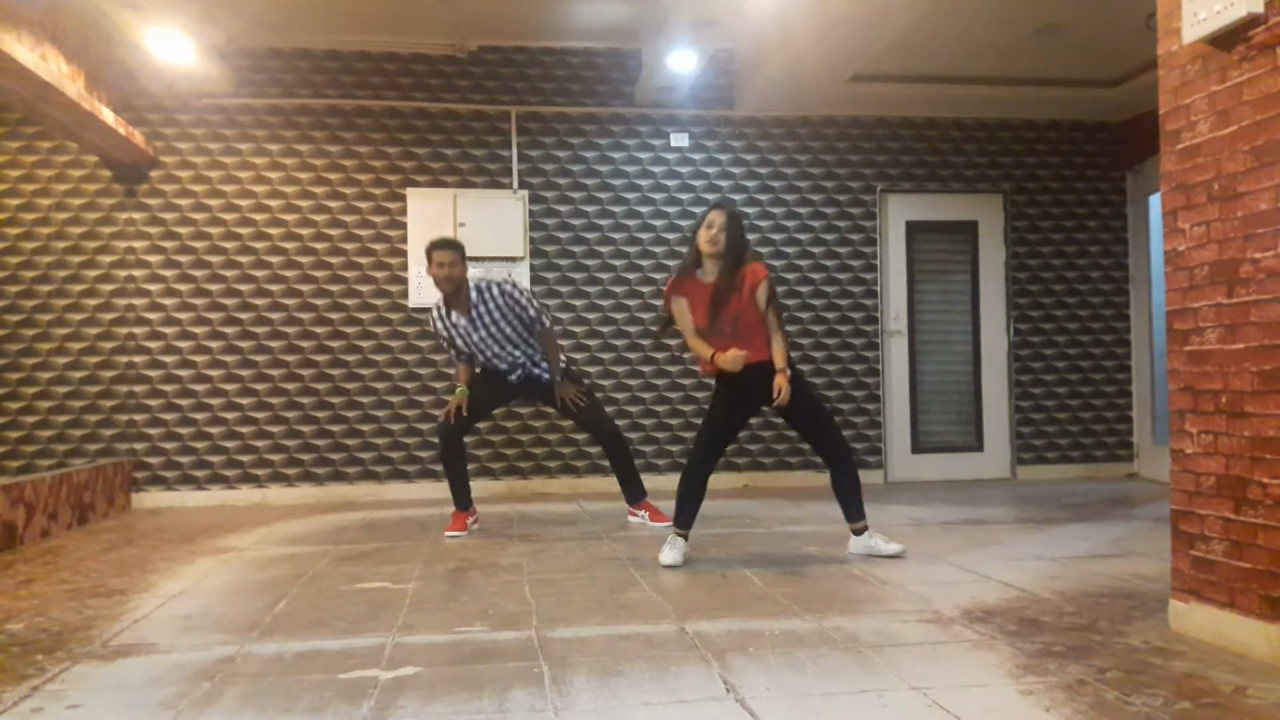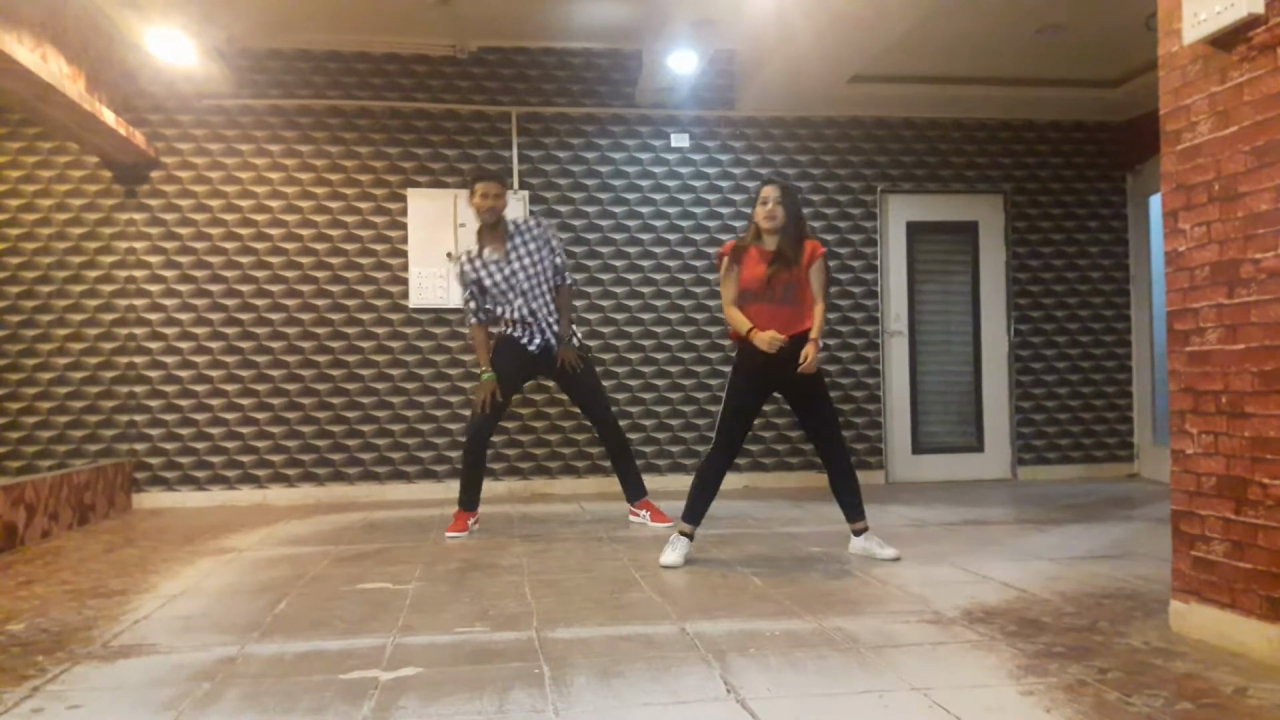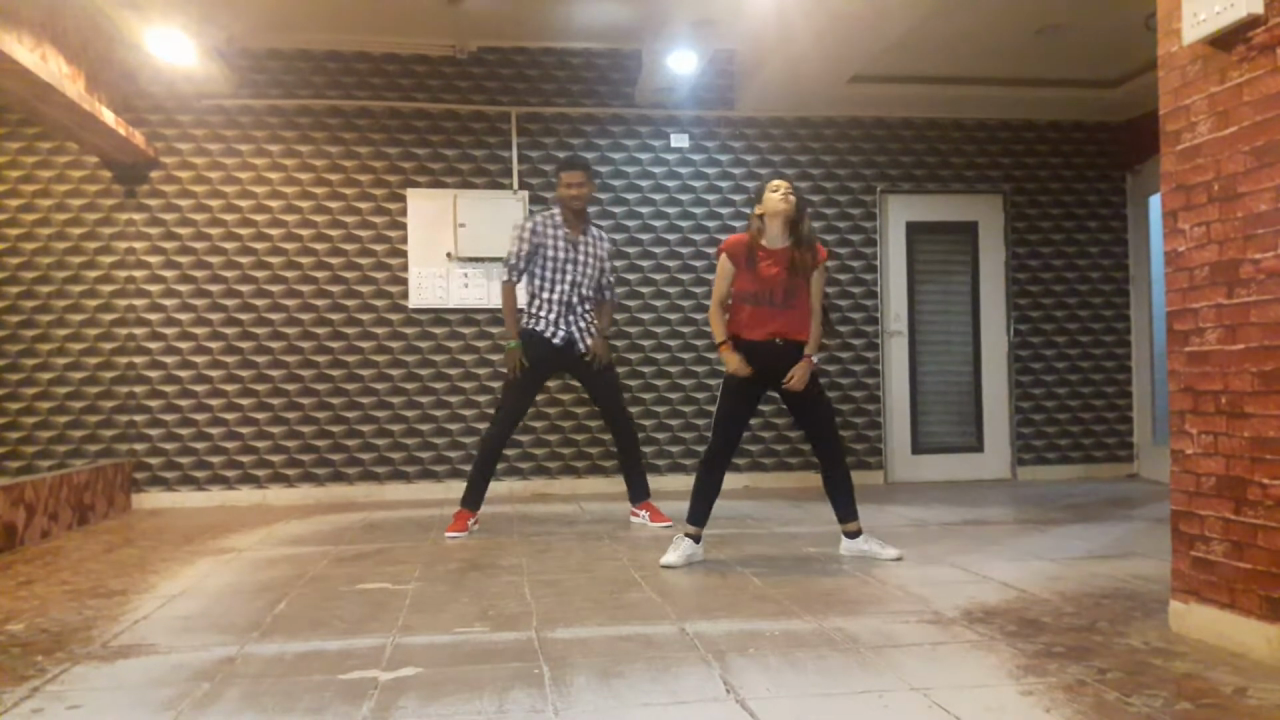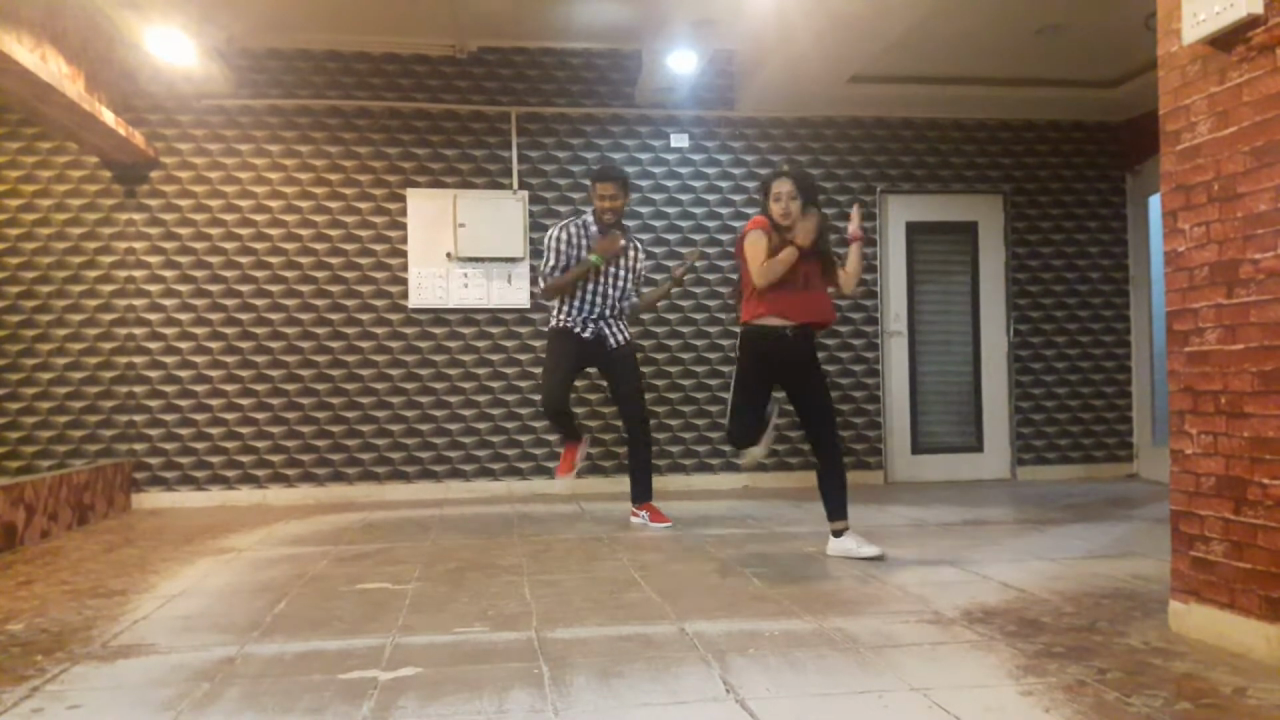
dt=0.4s
person 1, frame 1
left shoulder: (752, 276)
right shoulder: (680, 288)
left elbow: (773, 327)
right elbow: (692, 338)
left wrist: (781, 372)
right wrist: (716, 357)
left hip: (774, 374)
right hip: (732, 381)
left knee: (836, 448)
right knee: (701, 455)
left ankle: (861, 535)
right ankle: (678, 538)
person 1, frame 2
left shoulder: (808, 252)
right shoulder: (736, 253)
left elbow: (818, 303)
right elbow: (729, 306)
left wrist: (814, 342)
right wrist: (755, 333)
left hip: (797, 354)
right hip: (753, 356)
left knee: (832, 445)
right knee: (724, 446)
left ankle: (861, 535)
right ankle: (683, 537)
person 1, frame 3
left shoulder: (809, 254)
right shoulder: (736, 249)
left elbow: (815, 314)
right elbow: (717, 304)
left wrist: (807, 361)
right wrist: (724, 346)
left hip: (792, 356)
right hip: (748, 355)
left knee: (829, 445)
right knee: (719, 448)
left ankle: (854, 536)
right ankle: (690, 540)
person 1, frame 4
left shoulder: (814, 242)
right shoulder: (759, 231)
left elbow: (848, 285)
right elbow: (761, 278)
left wrist: (855, 239)
right wrist: (798, 243)
left hip: (801, 348)
right hip: (759, 343)
left knee: (826, 439)
right knee: (742, 432)
left ankle: (840, 535)
right ankle: (762, 422)
person 2, frame 1
left shoulder: (501, 292)
right shoulder: (440, 318)
left elbow: (544, 327)
right elbow: (464, 357)
left wrist: (559, 379)
right wrist: (462, 389)
left hip: (543, 369)
right hip: (499, 375)
left knee: (606, 430)
right knee: (450, 427)
left ankle: (638, 503)
right ankle: (464, 511)
person 2, frame 2
left shoulder: (538, 232)
right shoulder: (471, 262)
left elbow: (563, 285)
right elbow: (478, 320)
left wrist: (566, 338)
right wrist: (486, 373)
left hip: (560, 342)
right hip: (515, 345)
left knee: (604, 419)
right knee: (479, 427)
left ankle: (639, 502)
right ankle: (467, 511)
person 2, frame 3
left shoulder: (601, 239)
right shoulder: (535, 229)
right elbow: (510, 283)
left wrist: (603, 337)
right wrist: (512, 341)
left hip: (585, 340)
right hip: (540, 337)
left knee: (620, 421)
right knee: (502, 424)
left ankle: (641, 504)
right ankle: (468, 510)
person 2, frame 4
left shoulder: (632, 247)
right shoulder: (565, 232)
left elbow: (631, 303)
right elbow: (548, 286)
left wrist: (670, 284)
right wrist: (594, 261)
left hip: (613, 335)
right hip: (570, 333)
left knee: (637, 418)
right knee: (553, 401)
left ankle: (642, 504)
right ankle: (574, 441)
